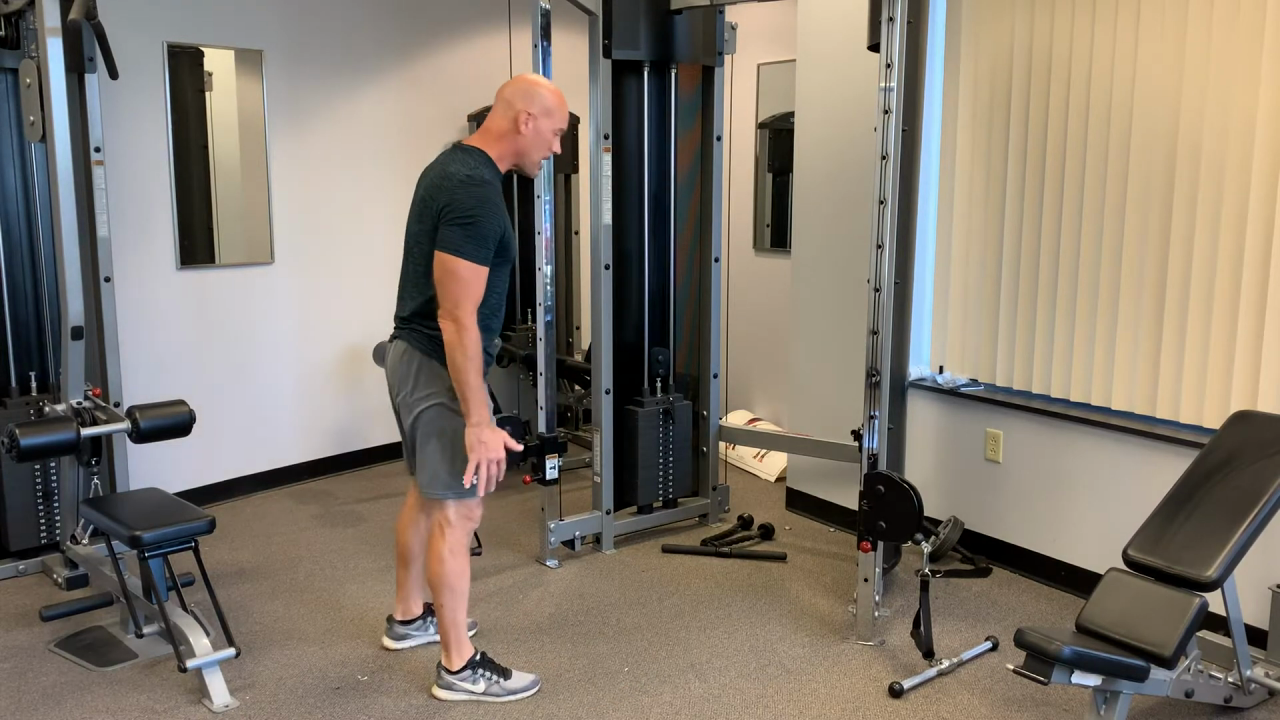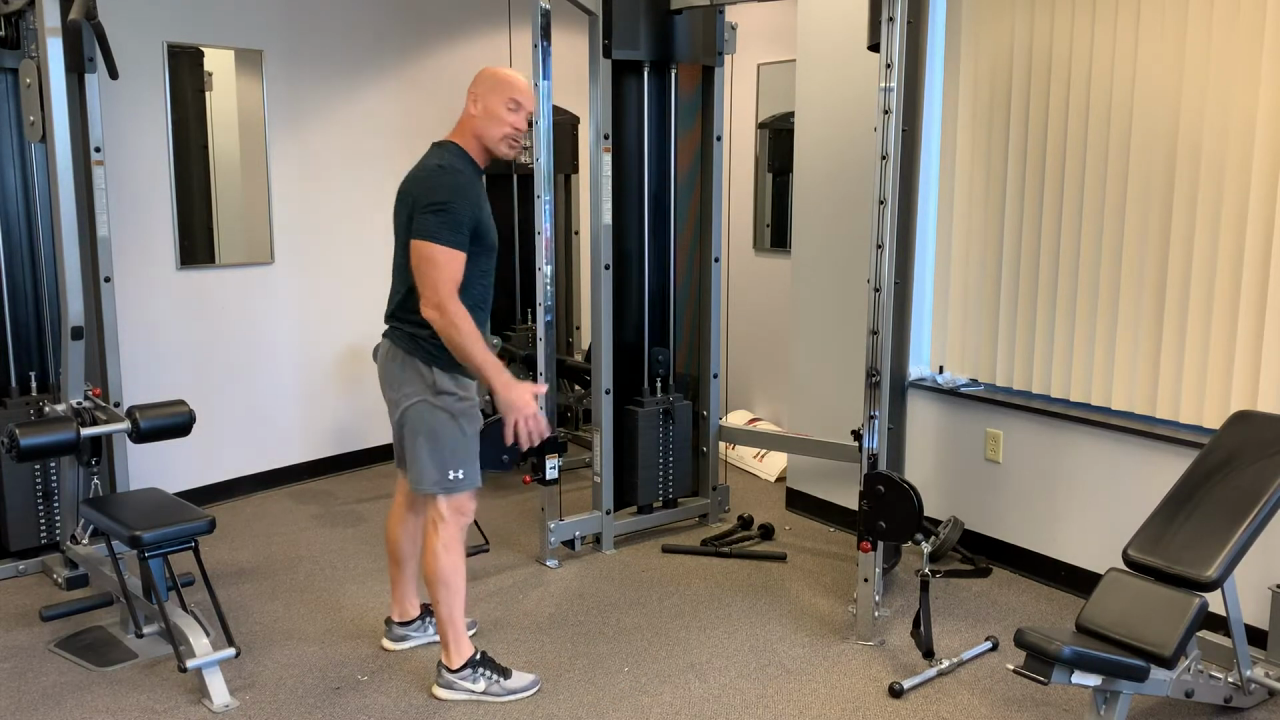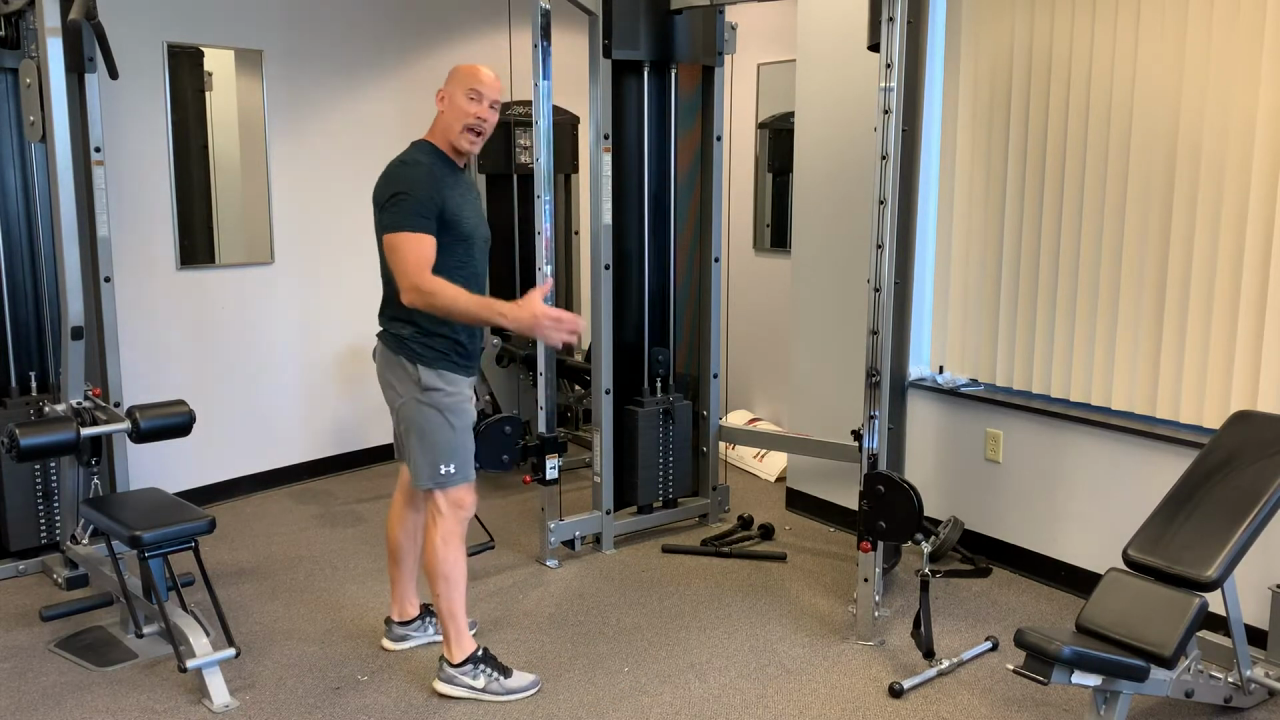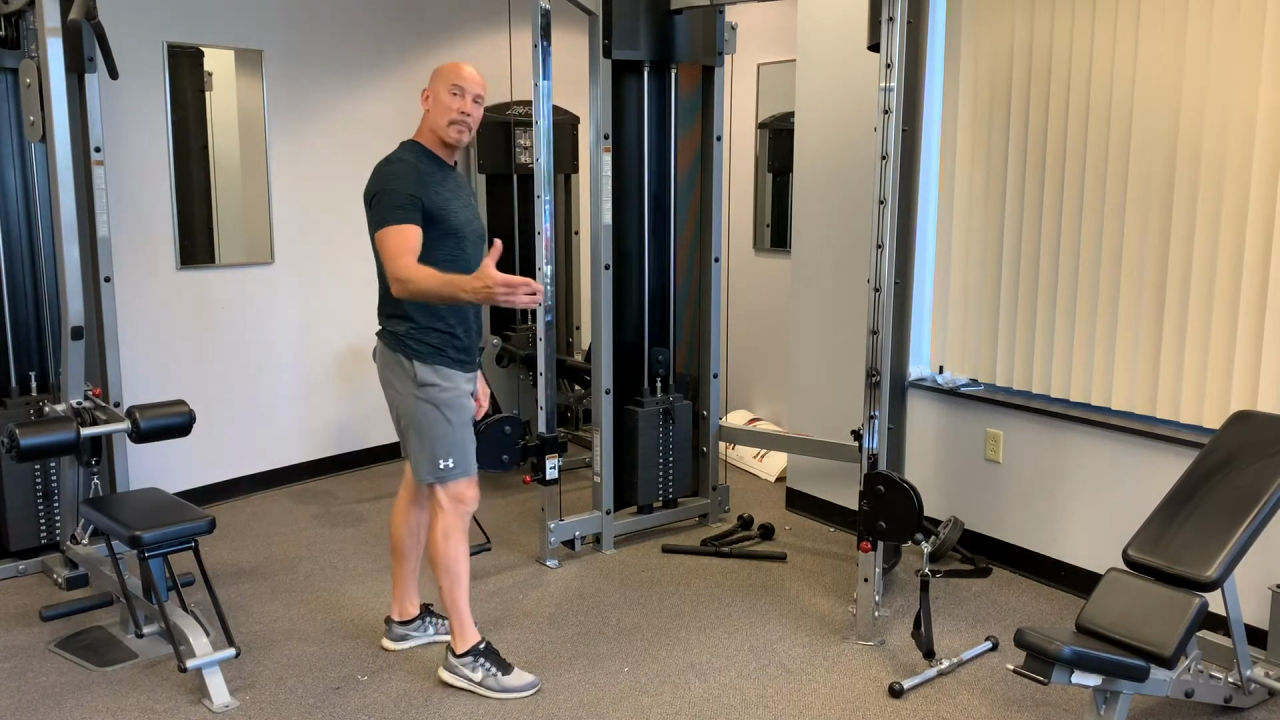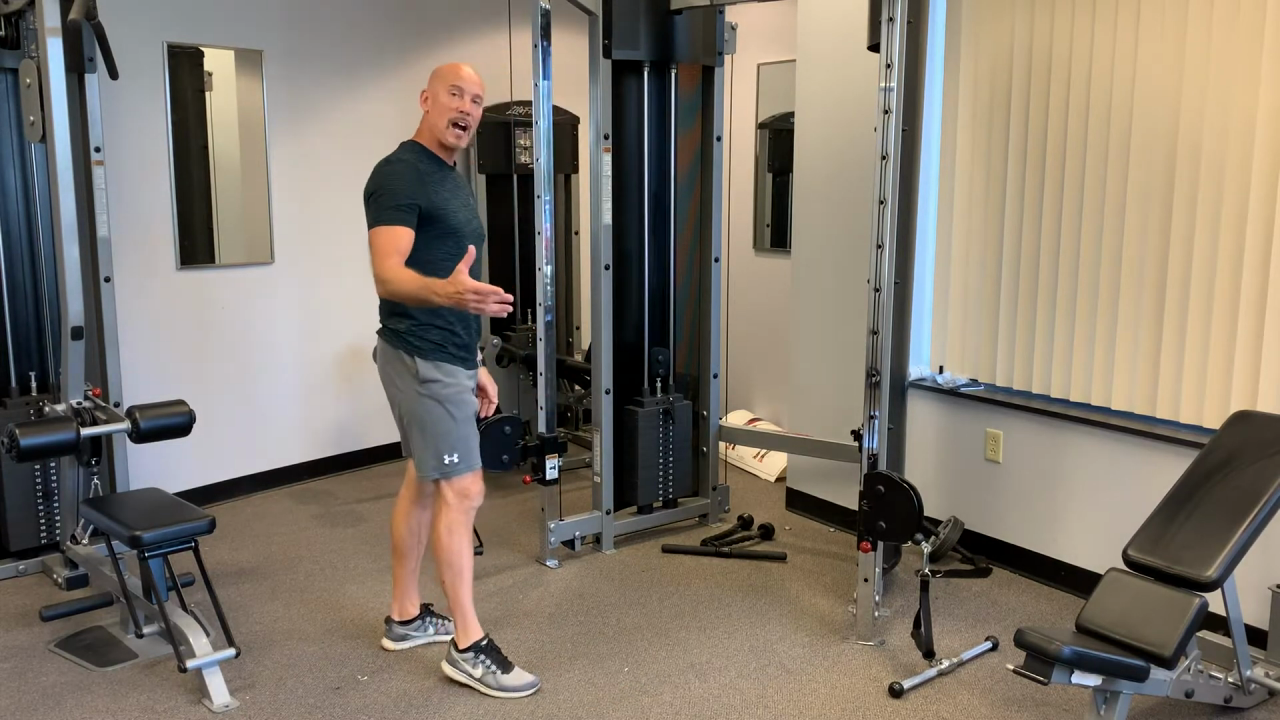
dt=0.2s
person 1, frame 1
left shoulder: (454, 167)
right shoulder: (477, 194)
right elbow: (458, 320)
right wrist: (478, 422)
left hip: (414, 354)
right hip: (437, 367)
left knee: (427, 494)
right knee: (458, 511)
left ankle: (408, 616)
right ankle: (459, 665)
person 1, frame 2
left shoulder: (446, 171)
right shoulder: (449, 182)
right elbow: (439, 304)
left wrist: (490, 379)
right wrist: (505, 387)
left hip: (412, 358)
right hip: (429, 367)
left knee: (414, 491)
right knee: (451, 509)
left ankle: (406, 616)
right ankle: (458, 665)
person 1, frame 3
left shoulder: (455, 178)
right shoulder: (412, 176)
right elbow: (415, 286)
right wrist: (512, 315)
left hip: (434, 360)
right hip: (425, 364)
left knee: (416, 488)
right knee: (452, 502)
left ankle: (406, 617)
right ankle: (460, 659)
person 1, frame 4
left shoulder: (455, 181)
right shoulder: (399, 174)
right elbow: (402, 277)
left wrist: (474, 368)
right wrist: (474, 287)
left hip: (447, 360)
right hip: (421, 362)
left knee: (421, 486)
right knee: (456, 497)
left ankle: (406, 616)
right ankle: (465, 650)
person 1, frame 5
left shoulder: (454, 181)
right shoulder: (398, 174)
right elbow: (390, 277)
left wrist: (477, 363)
right wrist: (449, 291)
left hip: (448, 359)
right hip: (421, 359)
left knee: (424, 483)
right knee: (462, 491)
left ankle: (406, 617)
right ankle: (469, 645)
